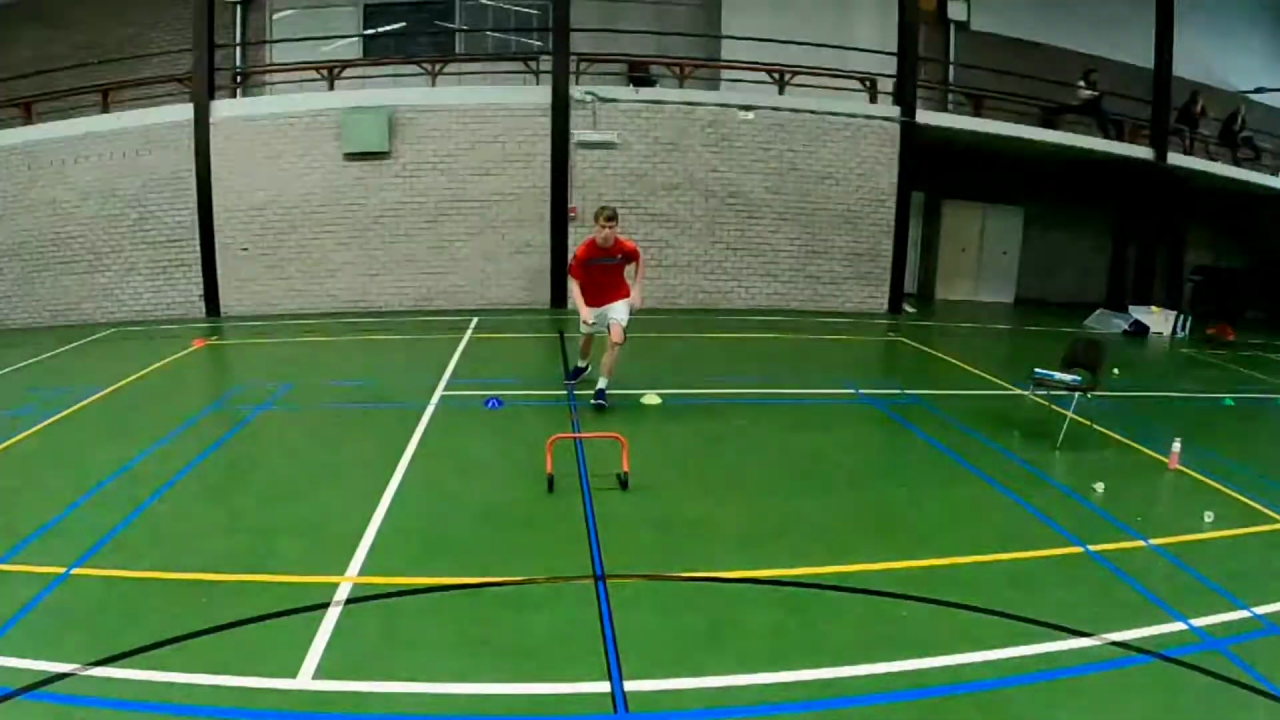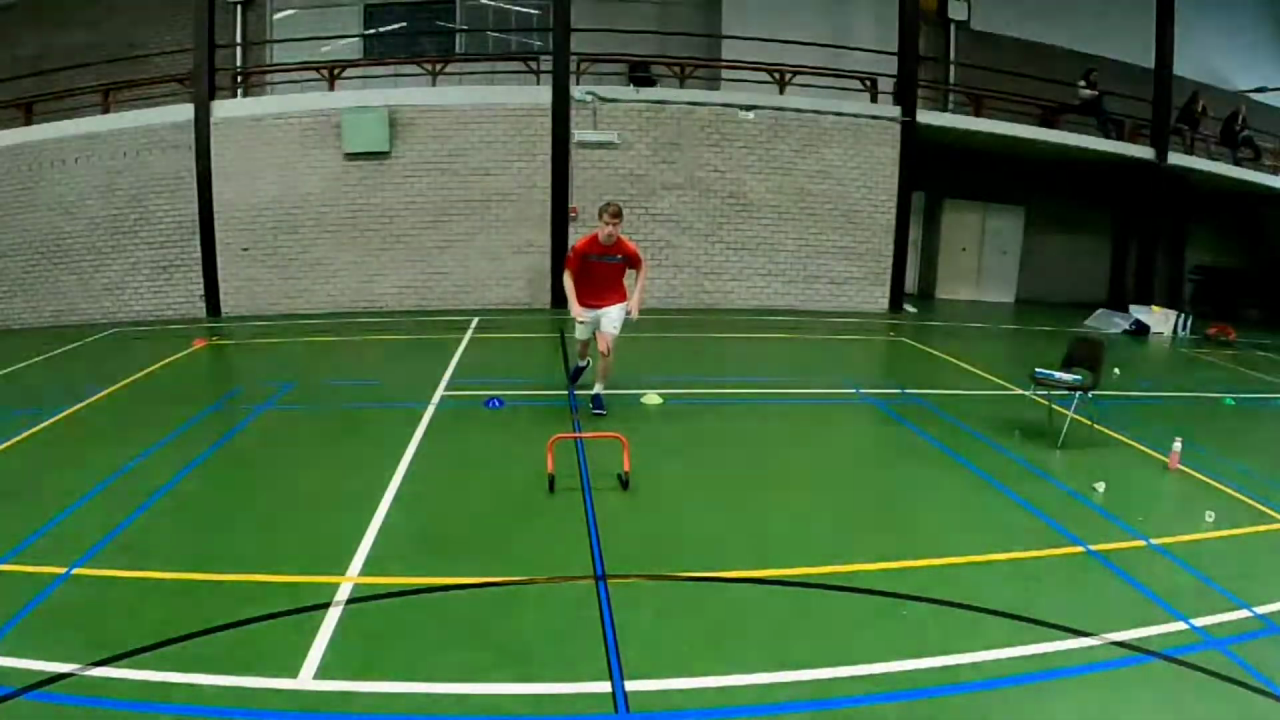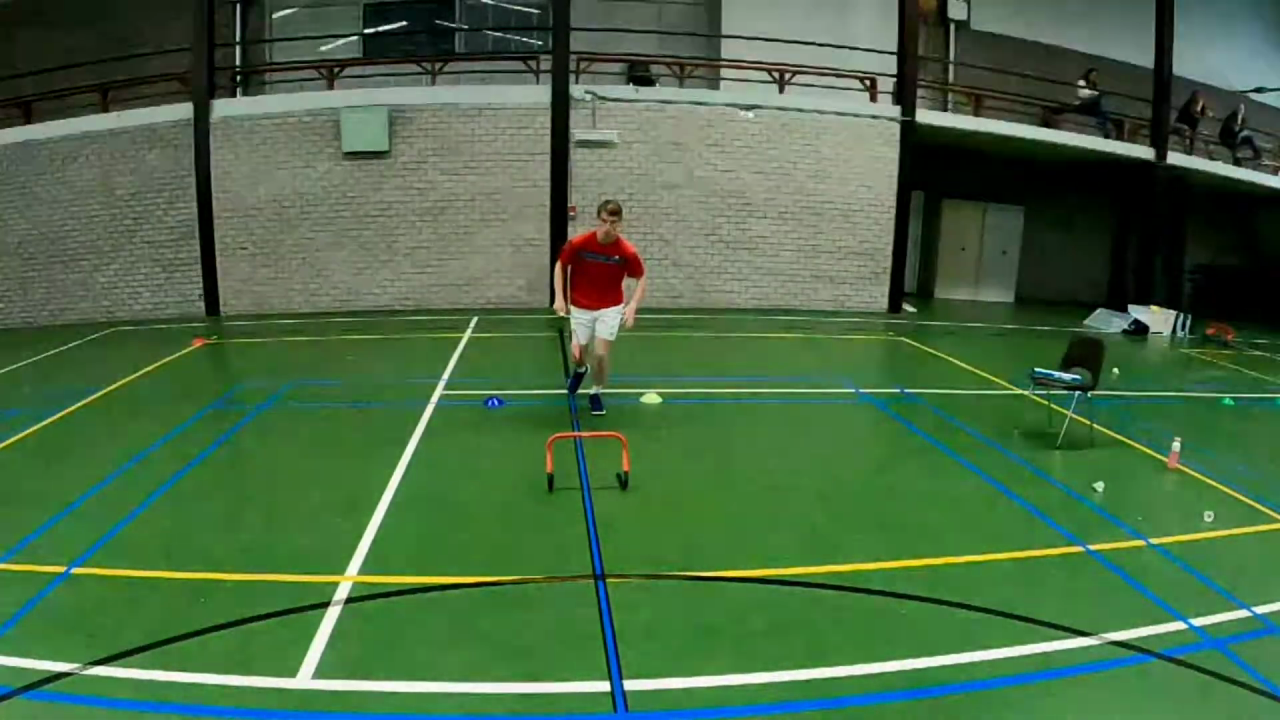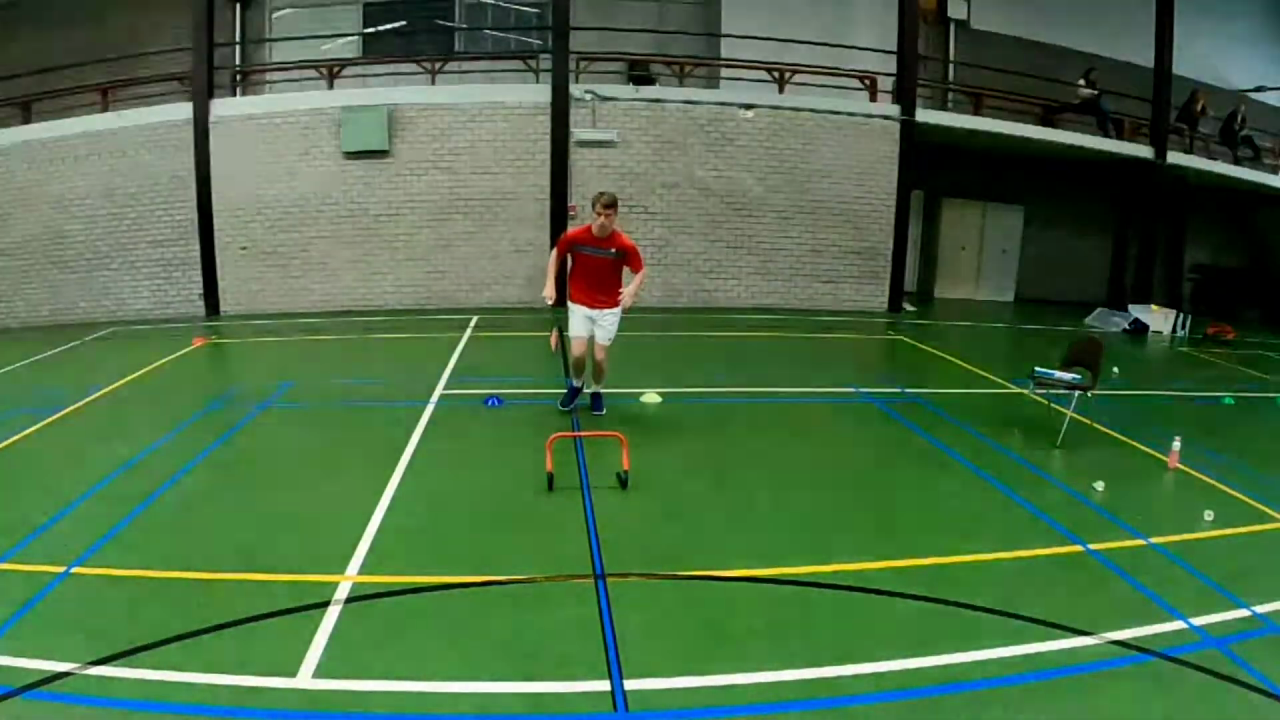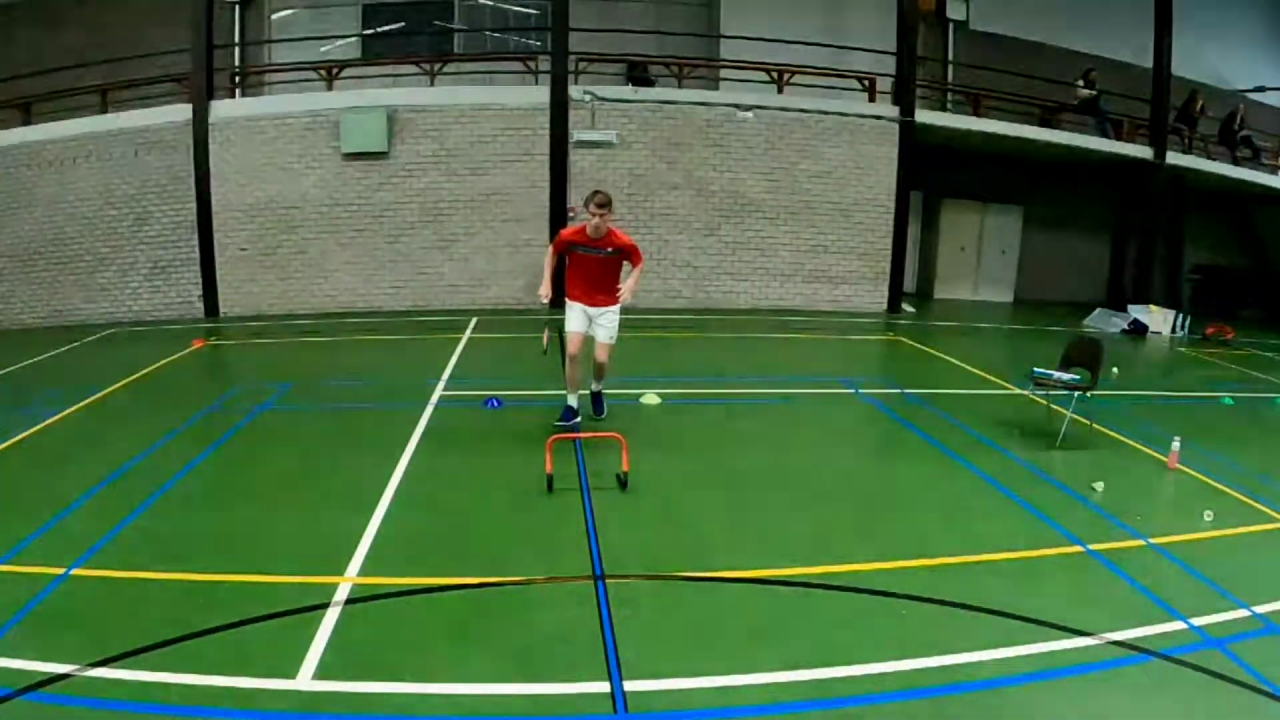
dt=1s
person 1, frame 1
left shoulder: (627, 248)
right shoulder: (583, 252)
left elbow: (640, 261)
right elbow: (574, 283)
left wrist: (637, 290)
right wrist: (583, 309)
left hip: (618, 300)
right hip: (591, 303)
left knee: (616, 340)
right knee: (587, 337)
left ankle: (601, 388)
right ankle: (582, 366)
person 1, frame 2
left shoulder: (628, 249)
right shoulder: (582, 247)
left elbow: (641, 268)
right elbow: (568, 275)
left wrist: (635, 297)
right wrist: (574, 304)
left hip: (614, 305)
right hip: (585, 305)
left knee: (606, 349)
right knee: (583, 346)
left ankle: (597, 393)
right ankle: (582, 363)
person 1, frame 3
left shoulder: (627, 252)
right shoulder: (578, 244)
left elbow: (641, 278)
right elbow: (560, 265)
left wrist: (633, 305)
right wrist: (559, 297)
left hip: (610, 308)
right hip: (580, 307)
left knee: (601, 354)
right knee: (578, 356)
left ankle: (596, 393)
right ankle: (580, 369)
person 1, frame 4
left shoulder: (625, 245)
right shoulder: (574, 237)
left elbow: (640, 271)
right elbow: (555, 254)
left wrist: (632, 289)
right wrist: (550, 284)
left hip: (609, 308)
right hip: (579, 304)
left knee: (600, 357)
right knee: (578, 354)
left ankle: (596, 392)
right ankle: (576, 385)
person 1, frame 5
left shoulder: (622, 242)
right shoulder: (568, 237)
left elbow: (639, 263)
right elbow: (552, 252)
left wrist: (630, 283)
right wrist: (546, 281)
left hip: (607, 306)
right hip: (577, 303)
left knee: (601, 358)
right knee: (572, 353)
left ankle: (597, 391)
right ankle: (572, 406)
